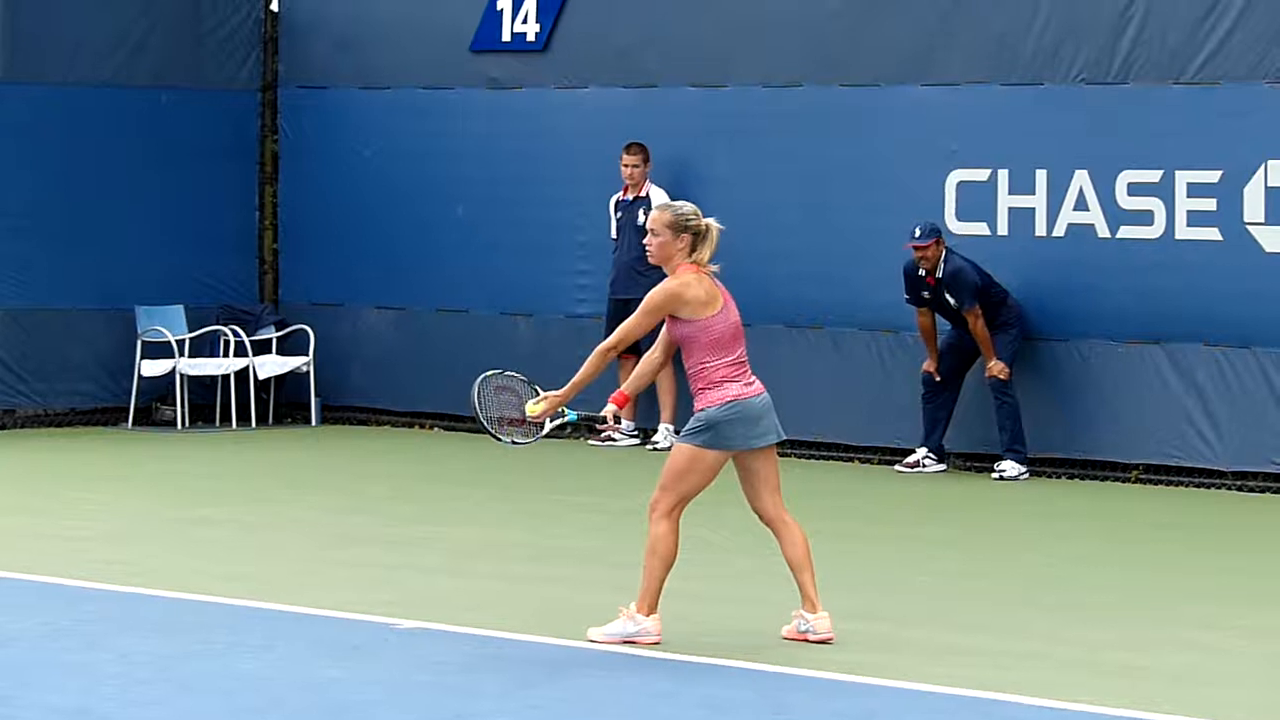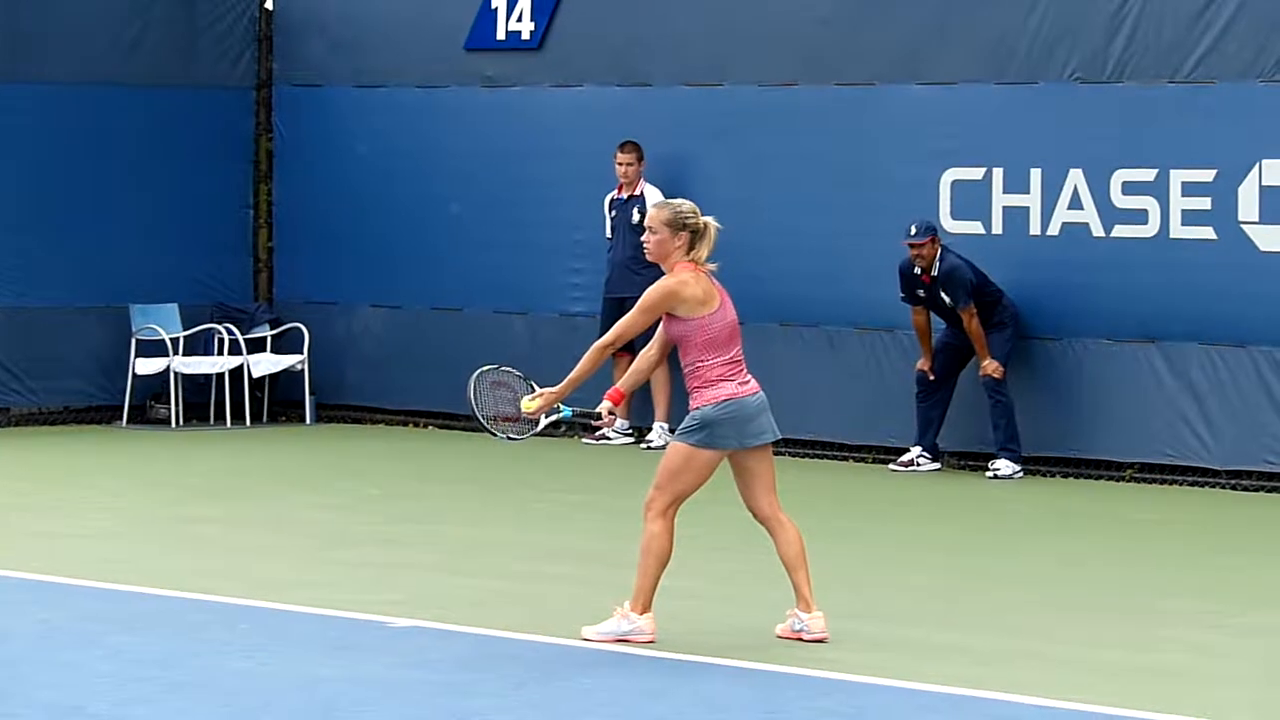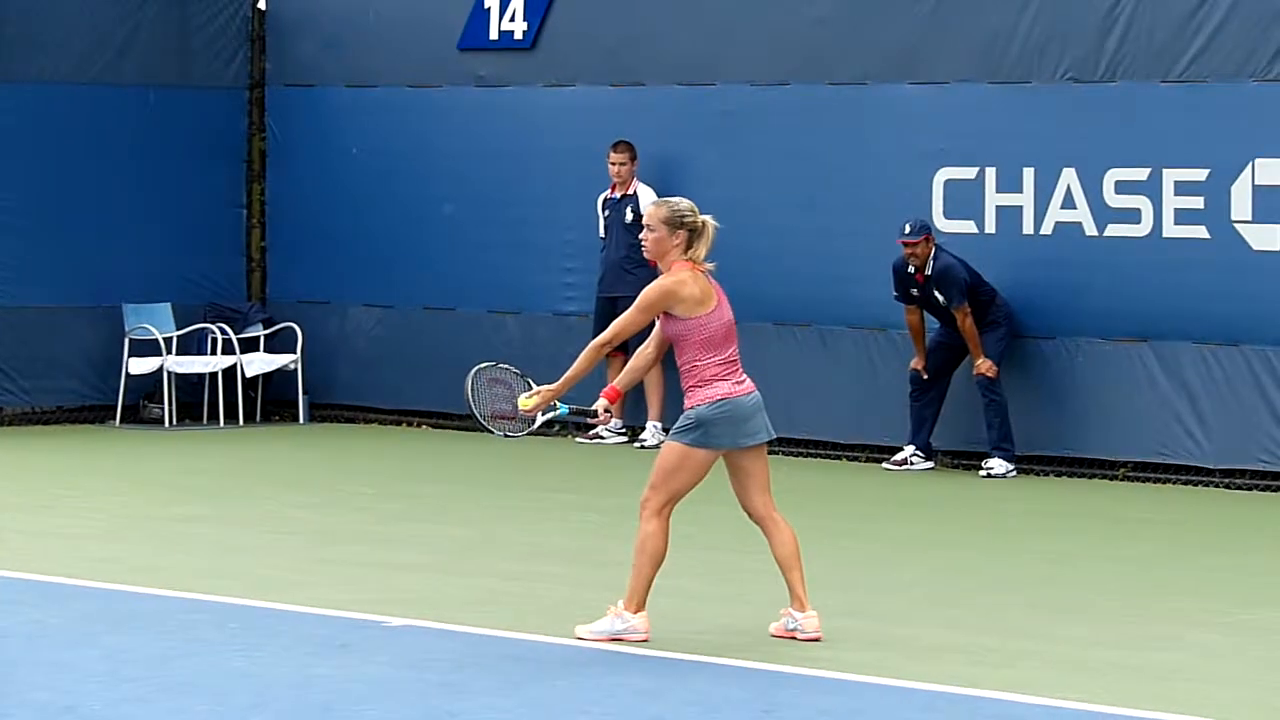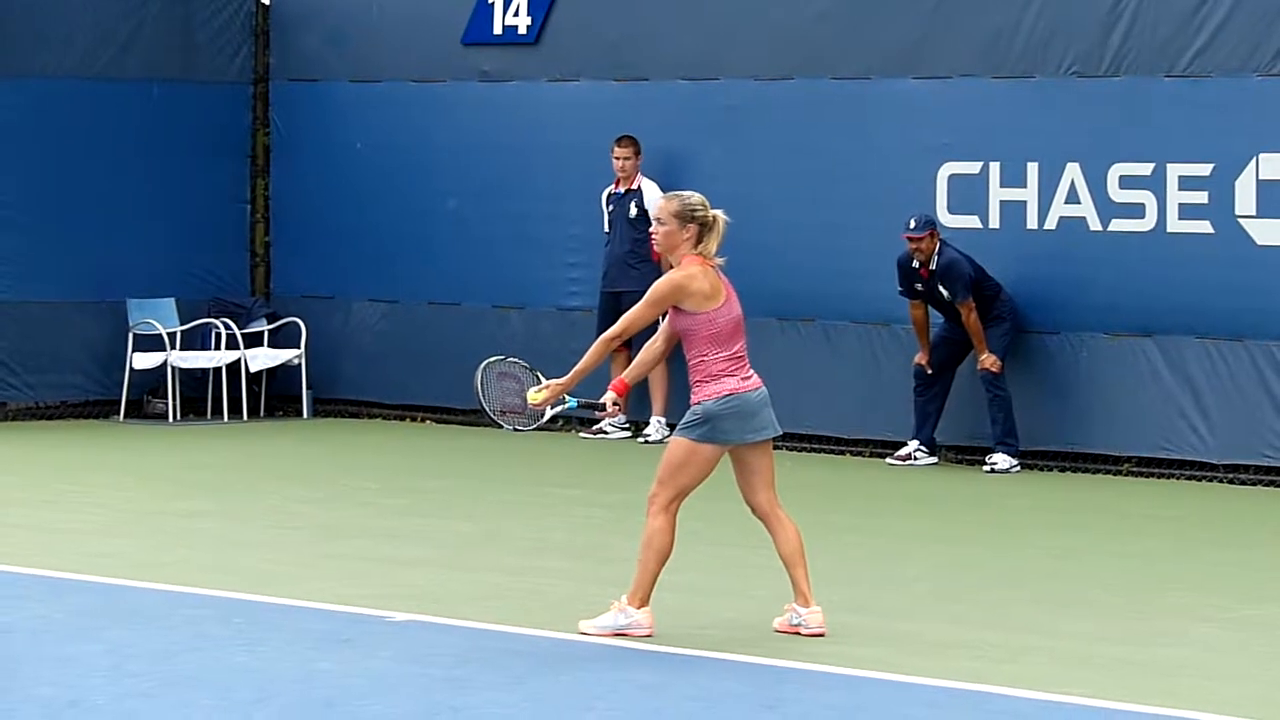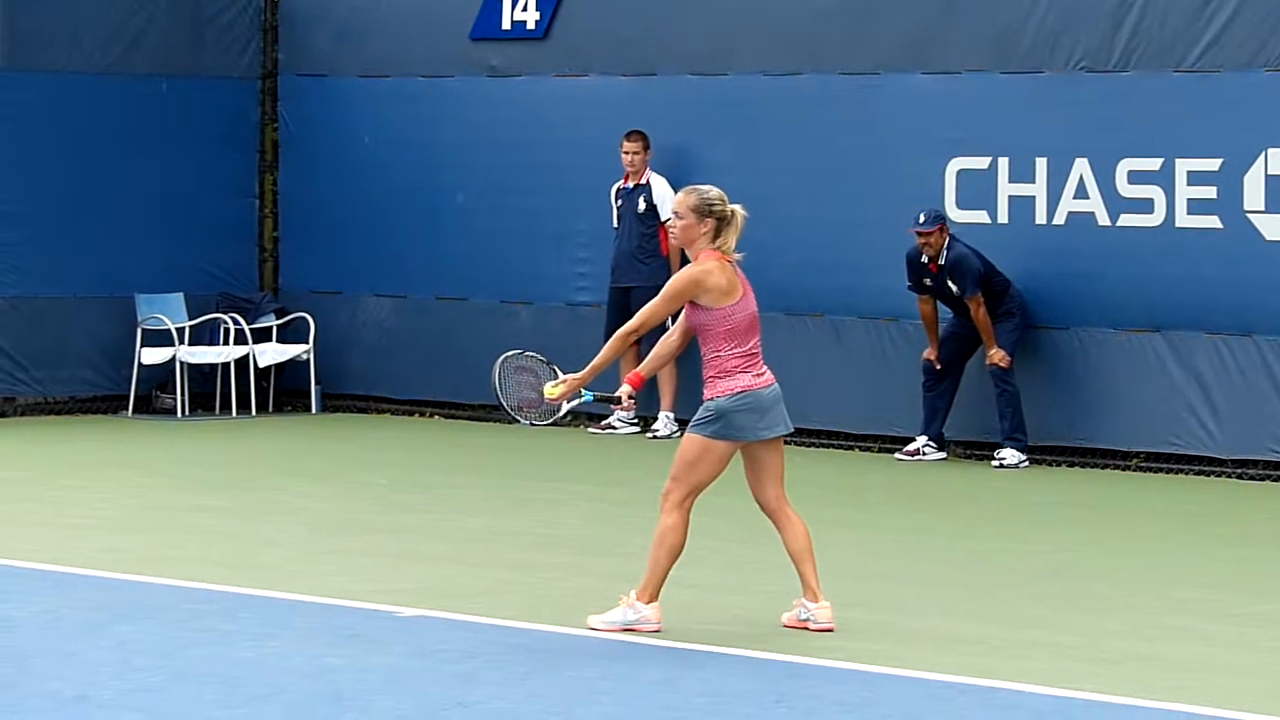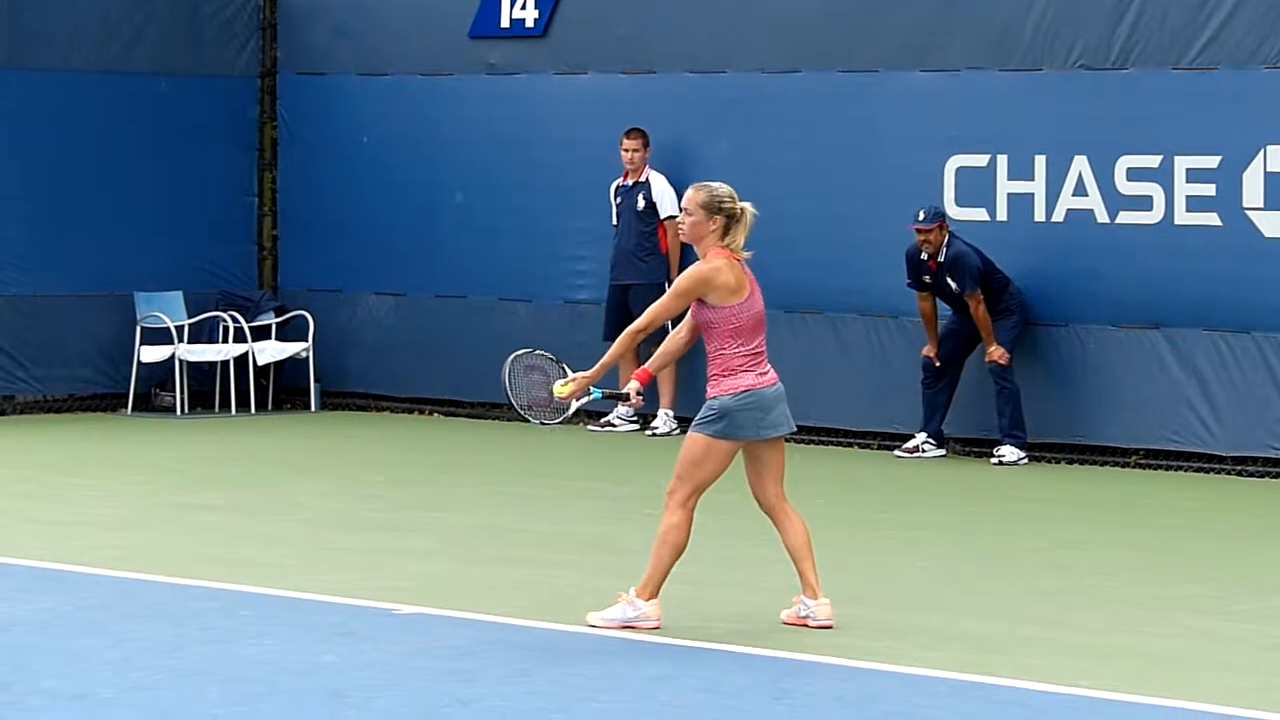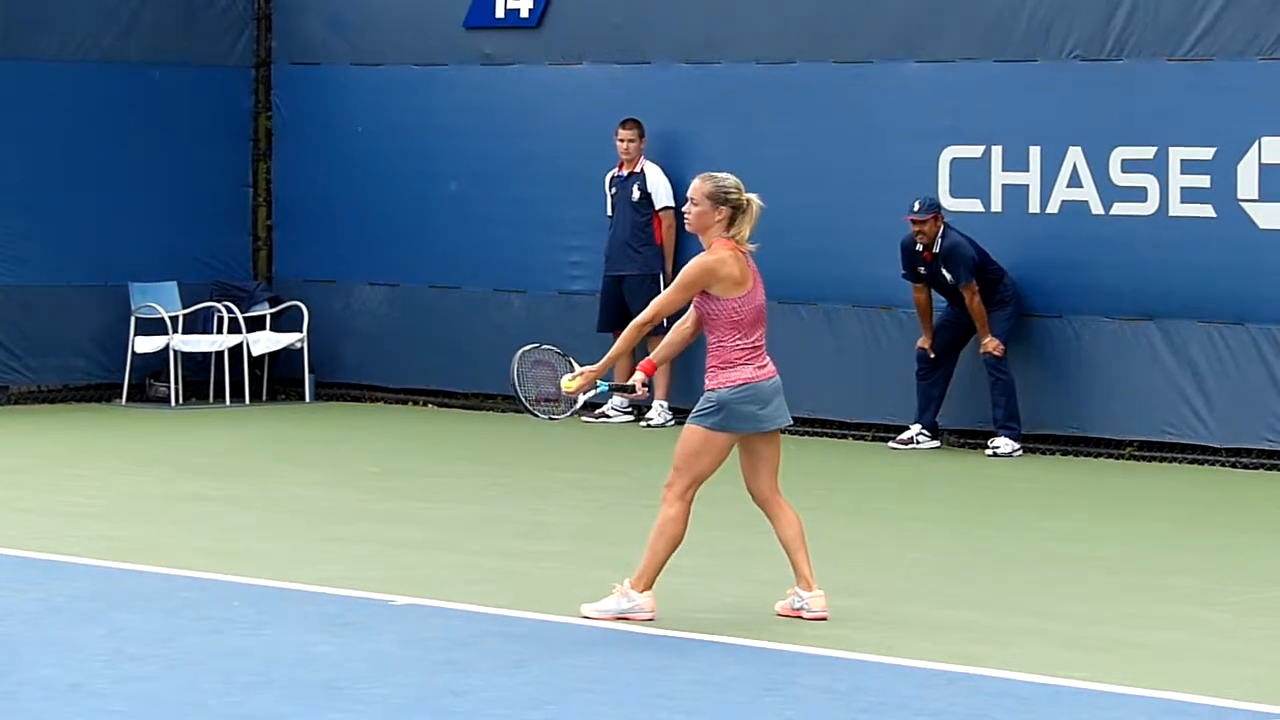
dt=0.5s
person 1, frame 1
left shoulder: (676, 288)
right shoulder: (699, 281)
left elbow: (611, 346)
right elbow: (659, 354)
left wrist: (564, 395)
right wrist: (619, 400)
left hip: (720, 412)
right hip: (753, 404)
left knee: (662, 509)
right knee: (773, 511)
left ankle: (643, 617)
right ankle: (814, 615)
person 1, frame 2
left shoulder: (674, 285)
right shoulder: (696, 279)
left elbow: (608, 343)
right elbow: (654, 350)
left wrist: (560, 391)
right wrist: (615, 397)
left hip: (716, 410)
right hip: (749, 403)
left knee: (658, 507)
right knee: (769, 511)
left ankle: (637, 616)
right ankle: (808, 615)
person 1, frame 3
left shoulder: (672, 285)
right shoulder: (694, 278)
left elbow: (605, 342)
right elbow: (652, 349)
left wrist: (557, 390)
right wrist: (611, 394)
left hip: (710, 410)
right hip: (743, 402)
left knee: (653, 507)
right knee: (763, 510)
left ankle: (631, 615)
right ankle: (802, 613)
person 1, frame 4
left shoulder: (682, 279)
right shoulder: (704, 273)
left elbow: (614, 335)
right elbow: (661, 342)
left wrist: (566, 383)
right wrist: (620, 387)
left hip: (716, 405)
right hip: (750, 398)
left knee: (661, 502)
right knee: (767, 506)
left ankle: (634, 610)
right ankle: (807, 609)
person 1, frame 5
left shoulder: (699, 274)
right shoulder: (722, 267)
left elbow: (631, 330)
right elbow: (677, 336)
left wrist: (583, 377)
right wrist: (635, 380)
left hip: (730, 402)
right hip: (762, 394)
left knee: (675, 499)
right knee: (775, 503)
left ankle: (643, 605)
right ankle: (815, 604)
person 1, frame 6
left shoulder: (706, 271)
right shoulder: (731, 265)
left elbow: (641, 327)
right elbow: (684, 333)
left wrist: (592, 375)
right wrist: (642, 377)
left hip: (732, 400)
right hip: (764, 393)
left knee: (679, 498)
right knee: (774, 501)
left ankle: (643, 602)
right ankle: (815, 601)
person 1, frame 7
left shoulder: (711, 262)
right shoulder: (736, 256)
left elbow: (646, 320)
right elbow: (690, 323)
left wrist: (599, 369)
right wrist: (647, 368)
left hip: (730, 393)
right hip: (762, 386)
left knee: (676, 492)
right knee: (767, 494)
left ankle: (636, 593)
right ankle: (809, 592)
person 2, frame 1
left shoulder: (657, 197)
right shoulder: (616, 201)
right wrist: (619, 275)
left hip: (650, 290)
right hip: (619, 290)
right knee: (625, 356)
left ankle: (666, 428)
right ankle: (626, 427)
person 2, frame 2
left shoulder: (652, 196)
right shoulder: (610, 200)
left wrist: (660, 280)
right wrist: (615, 274)
left hip: (644, 289)
right hip: (614, 289)
right knee: (620, 354)
left ankle: (661, 427)
right ankle: (620, 426)
person 2, frame 3
left shoulder: (644, 196)
right shoulder: (603, 200)
right wrist: (608, 276)
left hip: (638, 289)
right hip: (608, 289)
right knee: (614, 354)
left ankle: (654, 427)
right ankle: (614, 424)
person 2, frame 4
left shoulder: (649, 191)
right shoulder: (608, 195)
right wrist: (611, 273)
left hip: (642, 285)
right hip: (612, 284)
right knee: (618, 349)
left ankle: (659, 422)
right ankle: (617, 419)
person 2, frame 5
left shoulder: (658, 186)
right shoulder: (617, 190)
left wrist: (675, 279)
right wrist: (620, 268)
left hip: (651, 281)
right hip: (620, 280)
left knee: (659, 346)
right knee: (627, 345)
left ankle: (667, 417)
right ankle: (626, 414)
person 2, frame 6
left shoulder: (658, 184)
right shoulder: (616, 187)
left elbow: (673, 232)
left wrist: (673, 276)
right wrist: (620, 266)
left hip: (650, 279)
right hip: (620, 277)
left knee: (659, 344)
left ankle: (666, 415)
right ankle: (625, 412)
person 2, frame 7
left shoulder: (653, 175)
right shoulder: (611, 178)
left elbow: (668, 222)
left wrist: (668, 266)
right wrist: (614, 257)
left hip: (645, 270)
right hip: (615, 268)
left knee: (654, 334)
right knee: (620, 334)
left ankle: (661, 406)
right ankle: (620, 404)
person 3, frame 1
left shoulder: (958, 271)
right shoulder: (912, 270)
left elbow: (975, 319)
right elbow: (924, 314)
left wrist: (991, 361)
right wrist: (932, 357)
left hip: (1001, 322)
right hip: (963, 327)
left knee: (998, 380)
right knee: (933, 379)
left ankle: (1015, 460)
right ankle: (931, 453)
person 3, frame 2
left shoulder: (953, 269)
right shoulder: (907, 269)
left elbow: (970, 317)
right elbow: (919, 313)
left wrist: (985, 359)
right wrist: (926, 356)
left hip: (996, 321)
right hip: (957, 326)
left knee: (992, 379)
right knee: (928, 377)
left ankle: (1009, 459)
right ankle: (925, 452)
person 3, frame 3
left shoulder: (947, 268)
right shoulder: (901, 268)
left elbow: (964, 316)
right elbow: (913, 312)
left wrist: (979, 359)
right wrist: (920, 355)
left hip: (990, 321)
right hip: (952, 325)
left knee: (986, 378)
right knee: (921, 377)
left ankle: (1002, 458)
right ankle: (918, 451)
person 3, frame 4
left shoulder: (952, 263)
right shoulder: (906, 263)
left elbow: (969, 312)
right elbow: (917, 307)
left wrist: (983, 353)
right wrist: (925, 351)
left hip: (995, 316)
right hip: (956, 320)
left knee: (990, 373)
right knee: (926, 371)
left ankle: (1006, 454)
right ankle: (922, 446)
person 3, frame 5
left shoulder: (961, 258)
right shoulder: (915, 258)
left elbow: (977, 306)
right elbow: (926, 302)
left wrist: (991, 348)
right wrist: (933, 346)
left hip: (1004, 312)
right hip: (965, 316)
left knee: (999, 368)
right knee: (934, 367)
left ankle: (1014, 448)
right ankle: (931, 441)
person 3, frame 6
left shoulder: (960, 255)
right shoulder: (914, 255)
left elbow: (977, 303)
right elbow: (925, 299)
left wrist: (991, 346)
right wrist: (933, 343)
left hip: (1003, 308)
right hip: (964, 313)
left knee: (998, 365)
right knee: (934, 364)
left ankle: (1014, 445)
right ankle: (930, 438)
person 3, frame 7
left shoulder: (955, 247)
right shoulder: (910, 246)
left elbow: (972, 295)
right elbow: (921, 291)
left wrist: (986, 337)
right wrist: (927, 335)
left hip: (998, 300)
right hip: (959, 305)
left knee: (993, 357)
right knee: (928, 355)
left ankle: (1008, 437)
right ankle: (925, 430)
